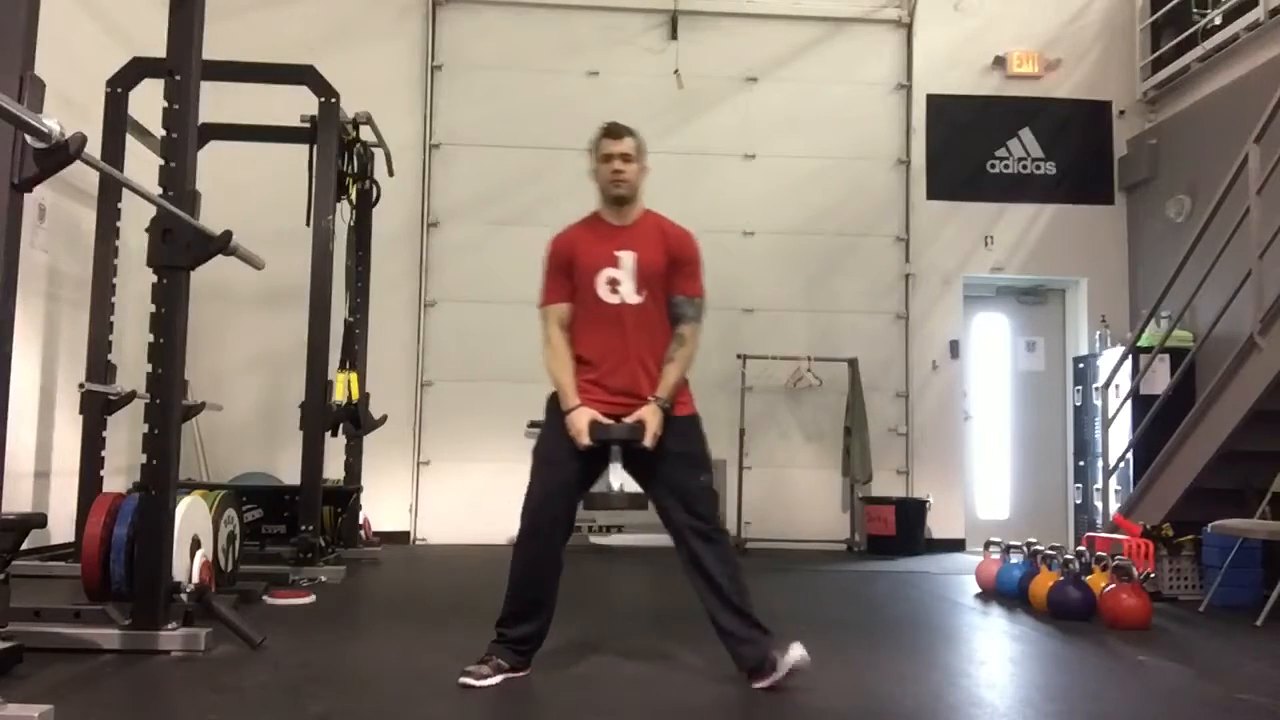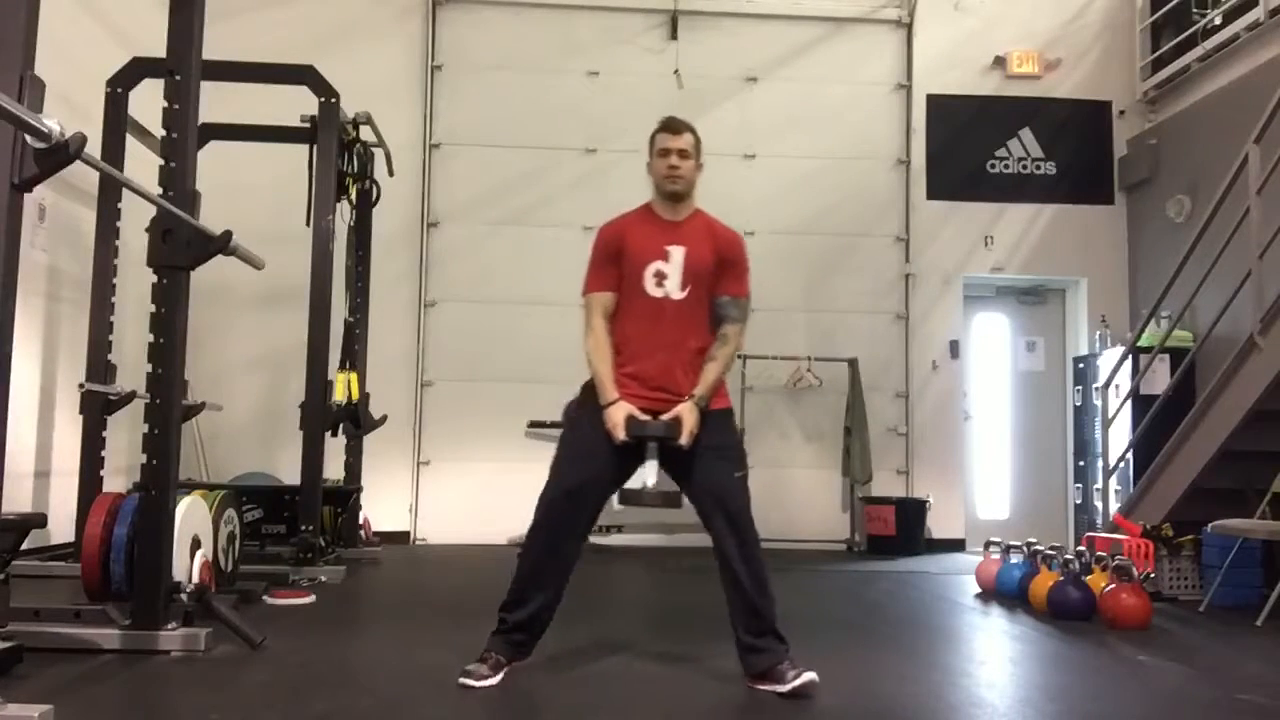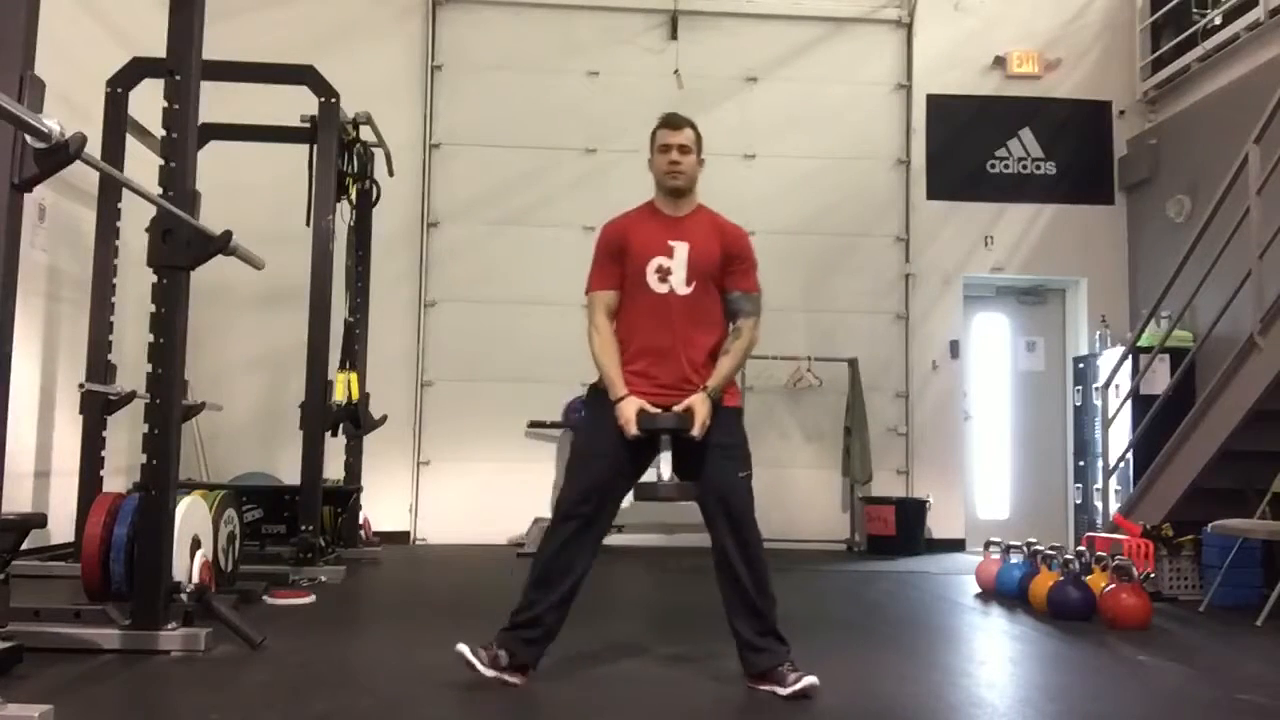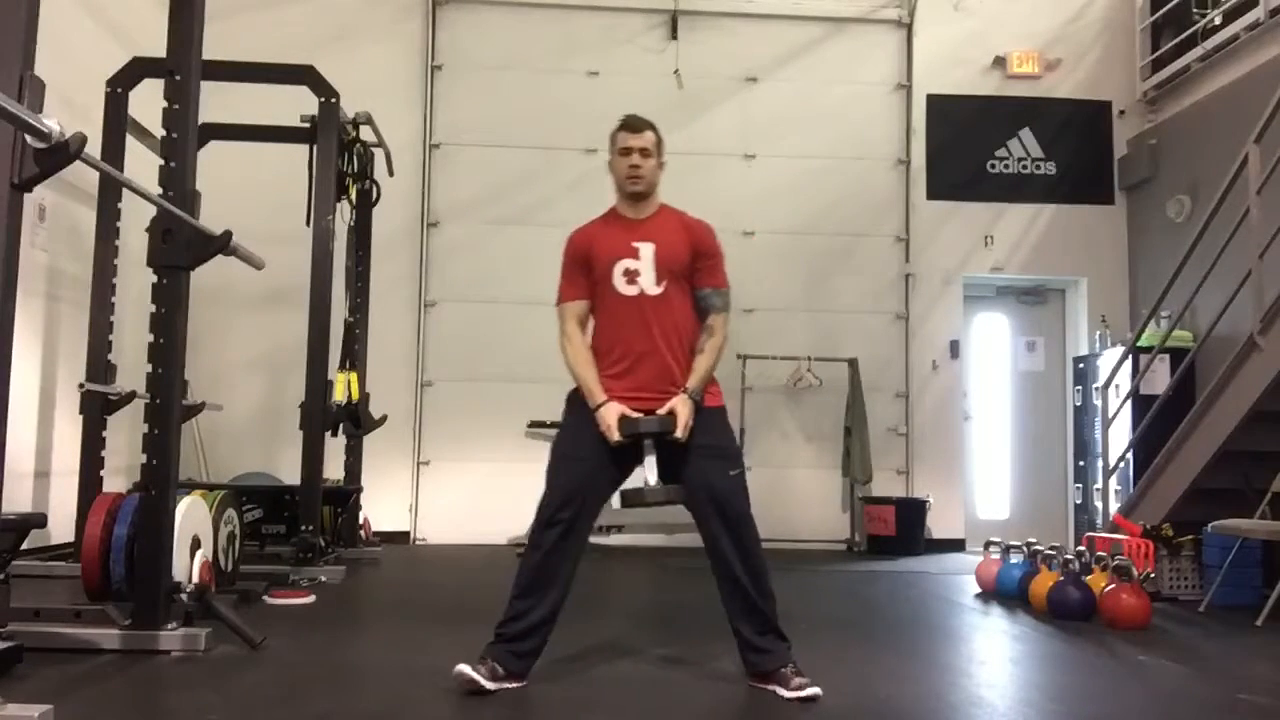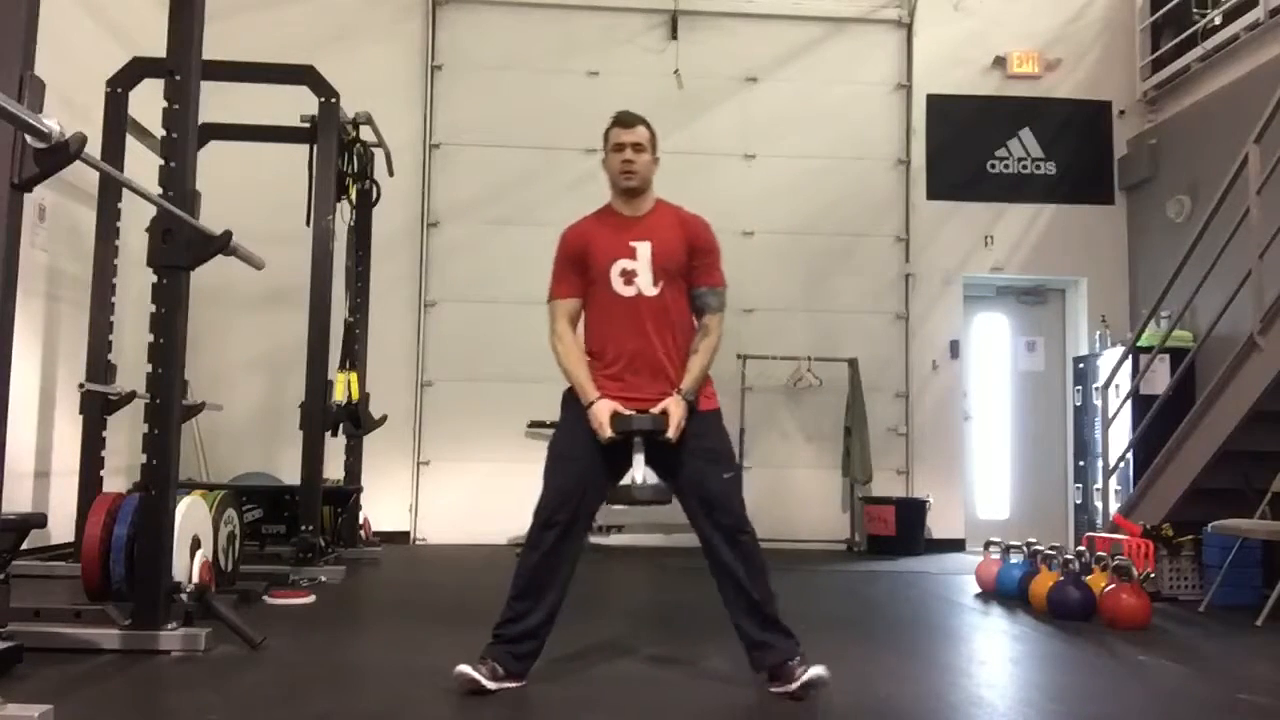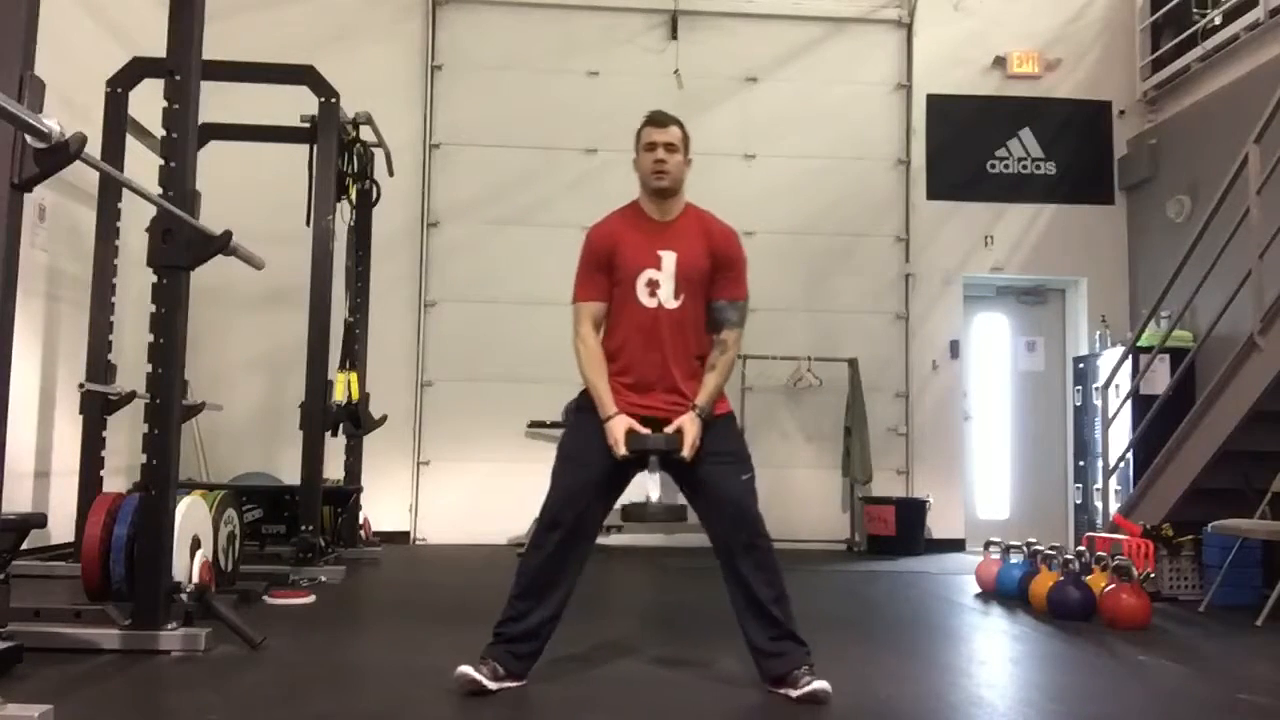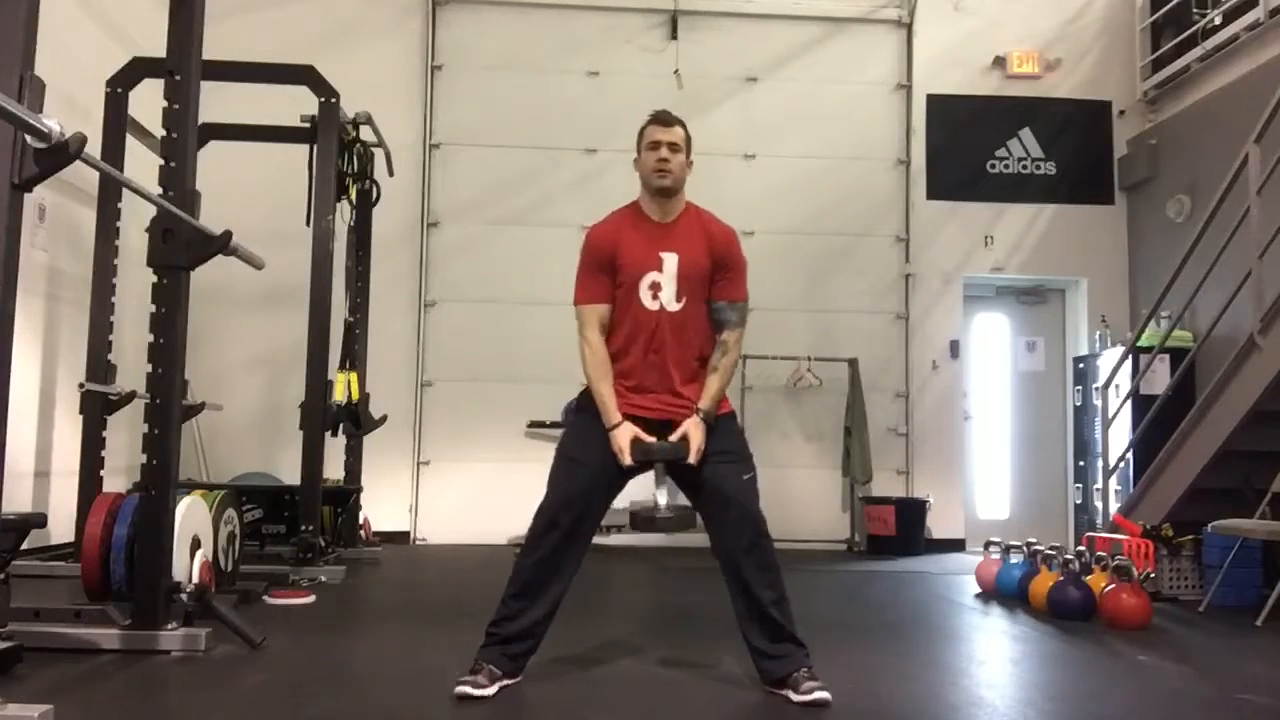
dt=0.2s
person 1, frame 1
left shoulder: (676, 242)
right shoulder: (566, 245)
left elbow: (687, 331)
right elbow: (556, 332)
left wrist: (657, 404)
right wrist: (573, 406)
left hip: (663, 409)
right hip: (580, 410)
left knee: (701, 526)
right knee: (540, 525)
left ankle: (756, 653)
right ankle: (512, 650)
person 1, frame 2
left shoulder: (724, 242)
right shoulder: (616, 234)
left elbow: (732, 332)
right elbow: (597, 321)
left wrist: (697, 401)
right wrist: (610, 400)
left hip: (698, 406)
right hip: (616, 400)
left knee: (733, 524)
right knee: (559, 513)
left ankle: (765, 658)
right ankle: (506, 645)
person 1, frame 3
left shoulder: (730, 238)
right shoulder: (620, 232)
left elbow: (745, 326)
right elbow: (601, 319)
left wrist: (708, 393)
right wrist: (621, 395)
left hip: (708, 403)
right hip: (624, 399)
left knee: (737, 525)
right knee: (577, 516)
left ankle: (767, 660)
right ankle: (516, 650)
person 1, frame 4
left shoulder: (695, 234)
right shoulder: (585, 241)
left elbow: (716, 323)
right elbow: (571, 329)
left wrist: (690, 395)
right wrist: (600, 402)
left hip: (690, 405)
right hip: (604, 405)
left knee: (732, 525)
right knee: (558, 522)
left ankle: (772, 661)
right ankle: (508, 658)
person 1, frame 5
left shoulder: (692, 231)
right shoulder: (578, 238)
left elbow: (710, 322)
right elbow: (562, 328)
left wrist: (683, 396)
right wrist: (592, 400)
left hip: (684, 403)
right hip: (598, 404)
left knee: (727, 525)
right knee: (555, 524)
left ankle: (780, 659)
right ankle: (507, 658)
person 1, frame 6
left shoulder: (720, 239)
right shoulder: (605, 236)
left elbow: (729, 334)
right elbow: (587, 331)
left wrist: (698, 412)
right wrist: (610, 414)
left hip: (699, 411)
right hip: (613, 408)
left knee: (742, 529)
right knee: (562, 525)
left ankle: (786, 664)
right ankle: (506, 658)
person 1, frame 7
left shoulder: (719, 239)
right shoulder: (605, 237)
left elbow: (730, 335)
right elbow: (592, 334)
left wrist: (702, 416)
right wrist: (614, 421)
left hip: (699, 413)
right hip: (614, 411)
left knee: (744, 531)
right knee: (557, 525)
left ankle: (787, 665)
right ankle: (499, 658)
